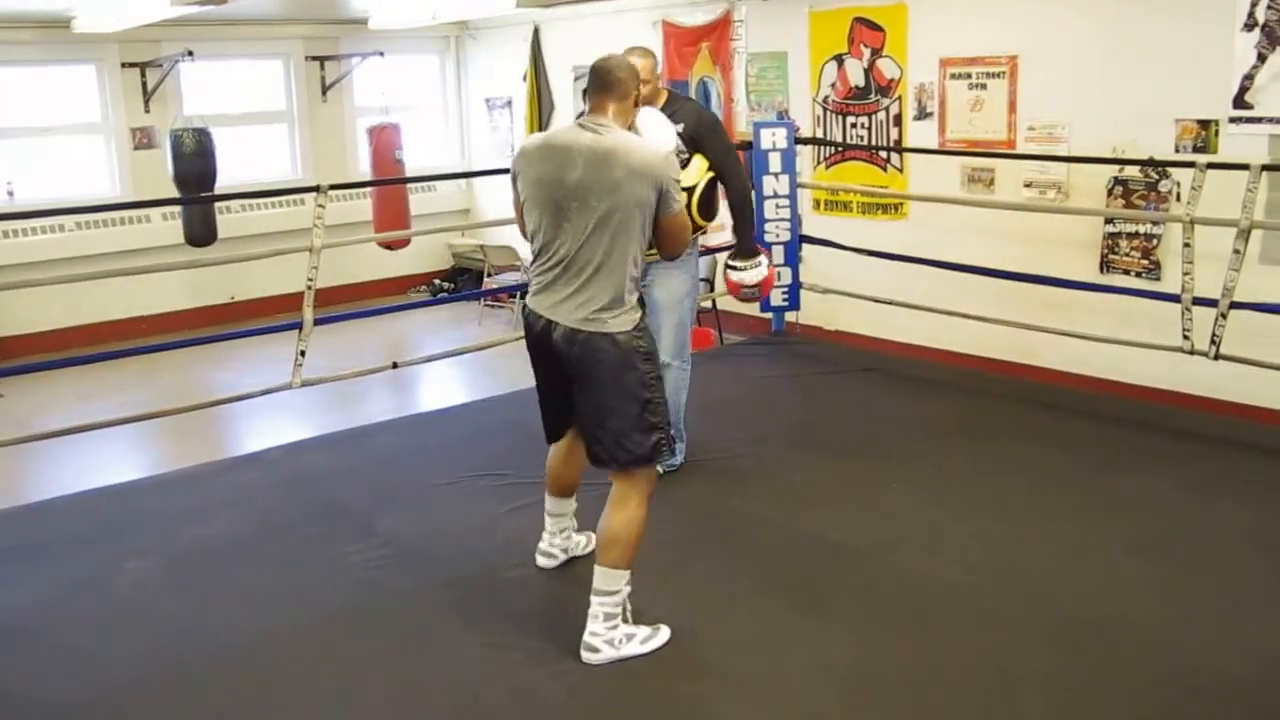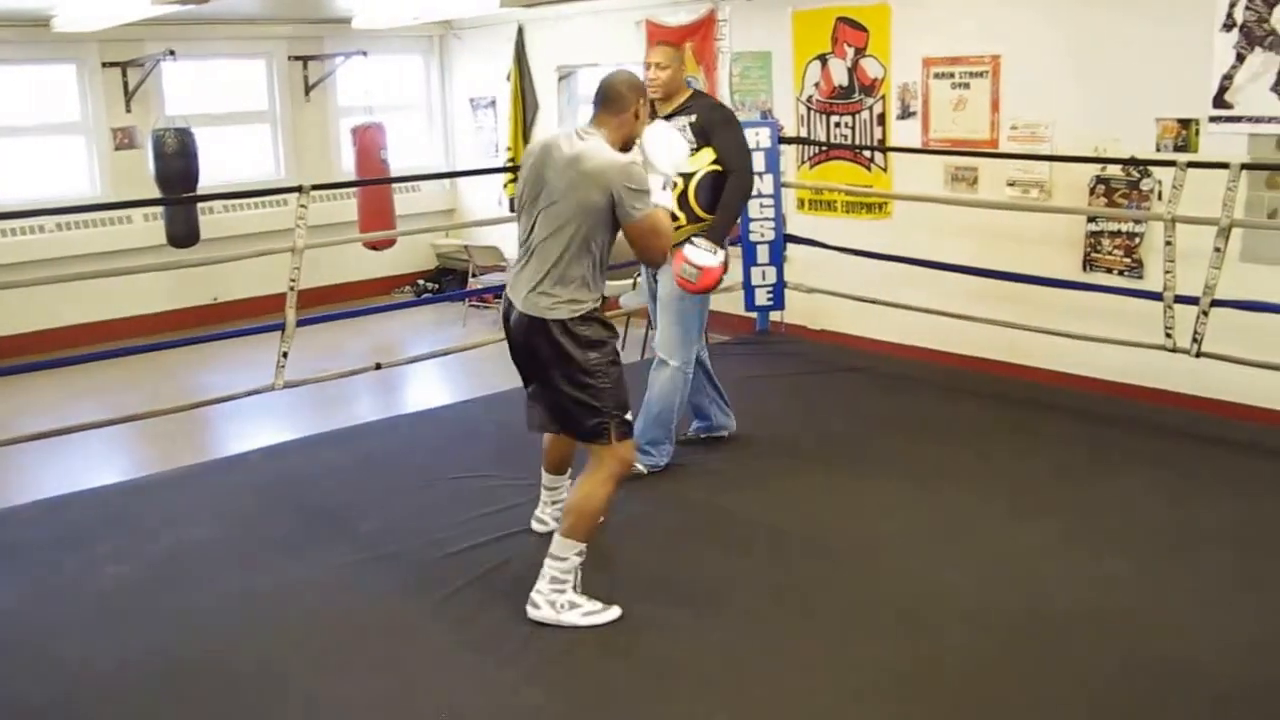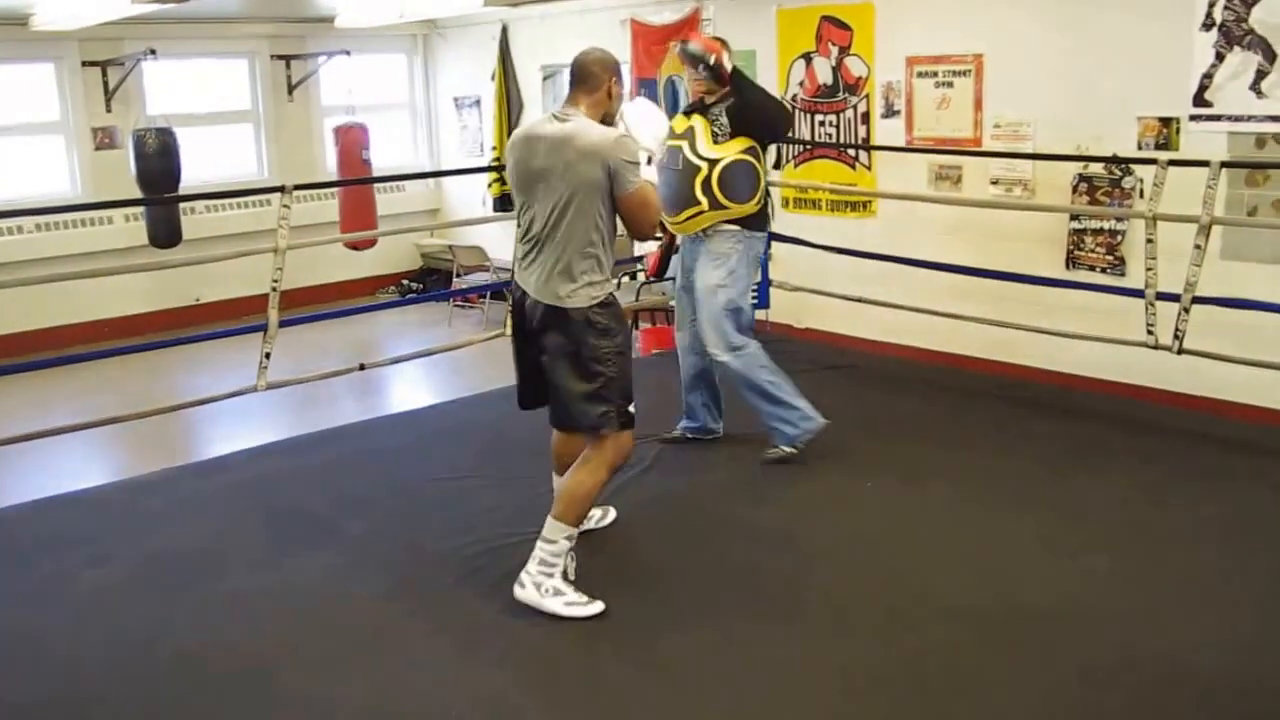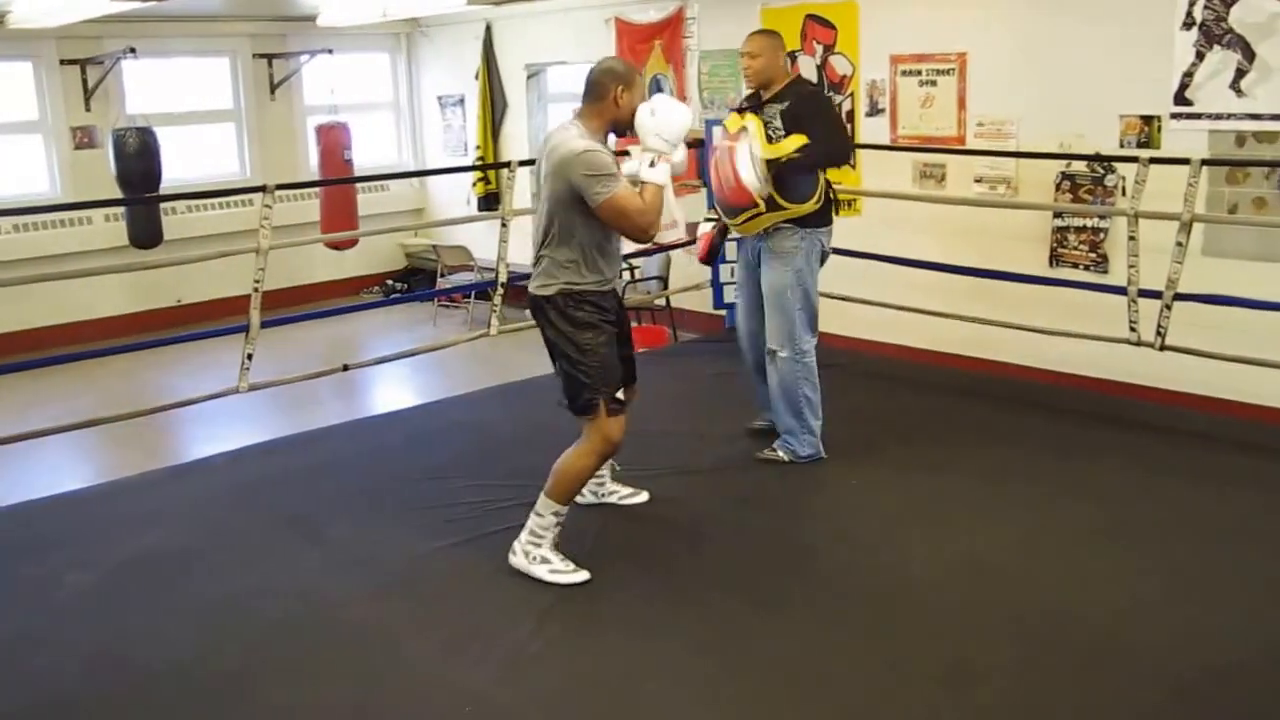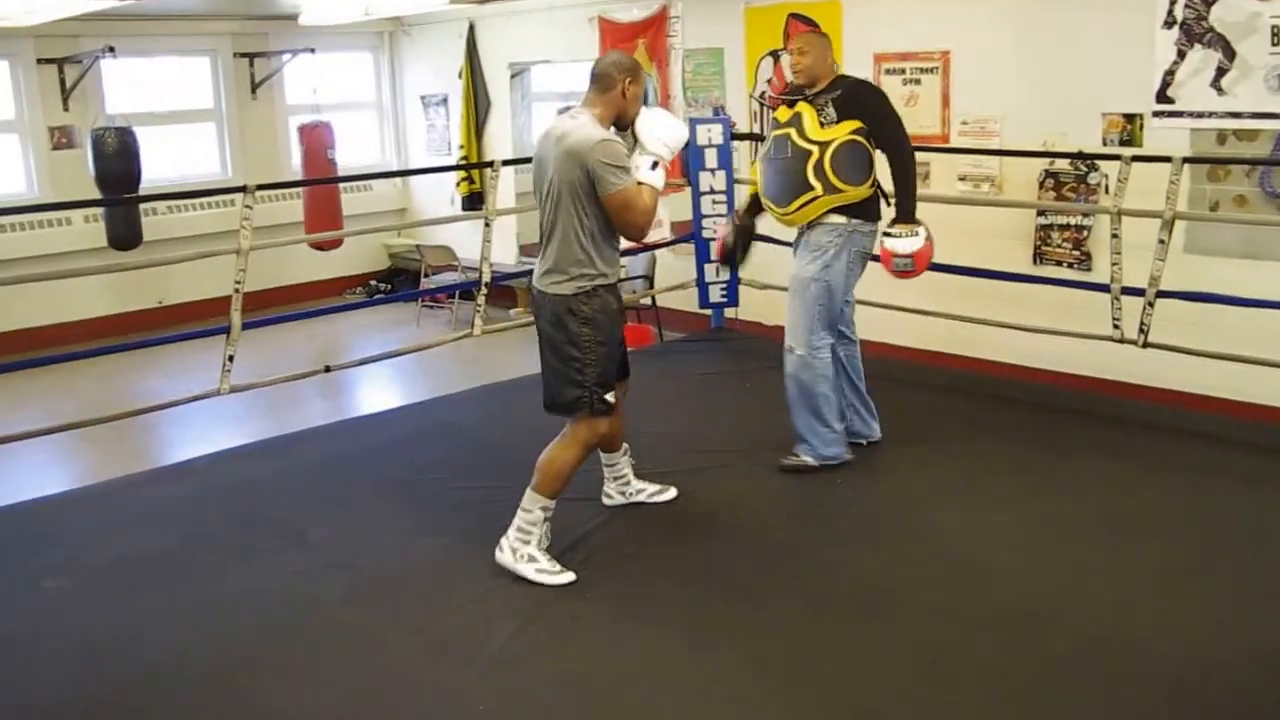
dt=0.5s
person 1, frame 1
left shoulder: (532, 151)
right shoulder: (654, 162)
right elbow: (675, 246)
left hip: (542, 318)
right hip: (607, 333)
left knee: (568, 433)
right knee: (632, 477)
left ankle: (556, 538)
right ankle: (606, 628)
person 1, frame 2
left shoulder: (544, 146)
right shoulder: (622, 170)
right elbow: (654, 252)
right wrist: (659, 186)
left hip: (520, 307)
right hip: (567, 321)
left knee: (567, 419)
right knee: (611, 455)
left ankle: (552, 509)
right ankle: (555, 591)
person 1, frame 3
left shoulder: (522, 139)
right shoulder: (612, 145)
right elbow: (645, 226)
right wrist: (644, 163)
left hip: (530, 294)
right hip: (580, 307)
left knee: (572, 415)
right knee: (610, 442)
left ankle: (571, 511)
right ankle: (543, 573)
person 1, frame 4
left shoulder: (568, 137)
right shoulder: (585, 157)
right elbow: (642, 226)
left wrist: (649, 157)
right wrist: (656, 159)
left hip: (590, 291)
right hip: (570, 301)
left knee: (621, 390)
right knee: (606, 431)
left ankle: (596, 482)
right ankle: (532, 544)
person 1, frame 5
left shoulder: (556, 132)
right shoulder: (602, 146)
right elbow: (636, 225)
left wrist: (639, 159)
right wrist: (653, 162)
left hip: (567, 287)
right hip: (579, 296)
left knee: (612, 391)
right knee: (585, 426)
left ankle: (621, 483)
right ankle: (521, 541)
person 2, frame 1
left shoulder: (693, 119)
left elbow: (735, 180)
left wrist: (746, 247)
left hip: (673, 256)
left knee: (669, 355)
left ankle: (665, 449)
person 2, frame 2
left shoulder: (709, 114)
left elbow: (741, 175)
left wrist: (713, 232)
left knee: (671, 352)
right knee: (683, 343)
left ankle: (650, 450)
right ankle: (714, 419)
person 2, frame 3
left shoulder: (743, 104)
right shoulder: (691, 114)
left elbow: (780, 124)
left wrist: (729, 73)
left hip: (733, 238)
right hip: (696, 237)
left knee: (725, 340)
right knee: (691, 337)
left ankle: (795, 423)
right ankle: (700, 420)
person 2, frame 4
left shoulder: (807, 100)
right shoulder: (750, 106)
left elbow: (838, 152)
left wrist: (777, 164)
right wrist: (719, 222)
left hip: (795, 235)
right hip: (759, 234)
left knee: (787, 341)
right knee: (752, 329)
left ankle: (799, 441)
right ankle: (780, 412)
person 2, frame 5
left shoulder: (857, 94)
right shoulder: (794, 108)
left elbow: (899, 149)
right elbow: (776, 171)
left wrist: (905, 214)
right wrist: (745, 219)
left hip: (841, 229)
right hip: (816, 231)
left knee: (805, 340)
right knee: (836, 335)
left ankle: (822, 444)
right ankle: (859, 426)
